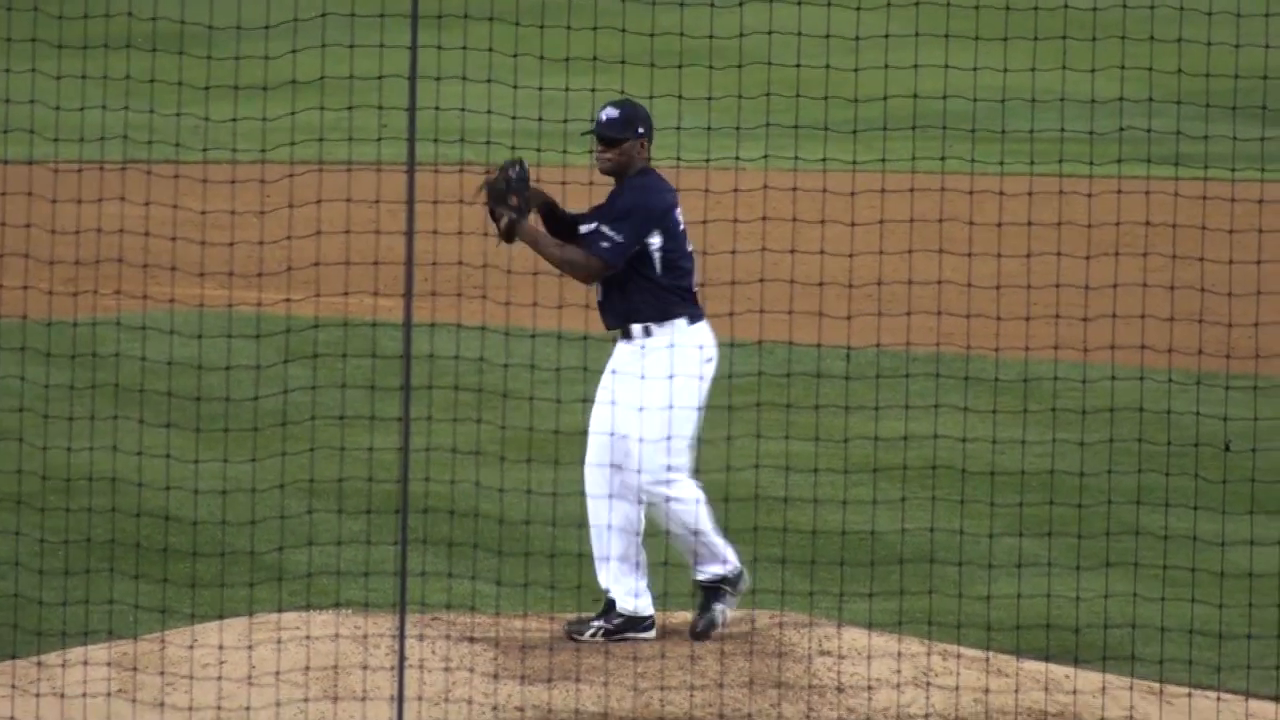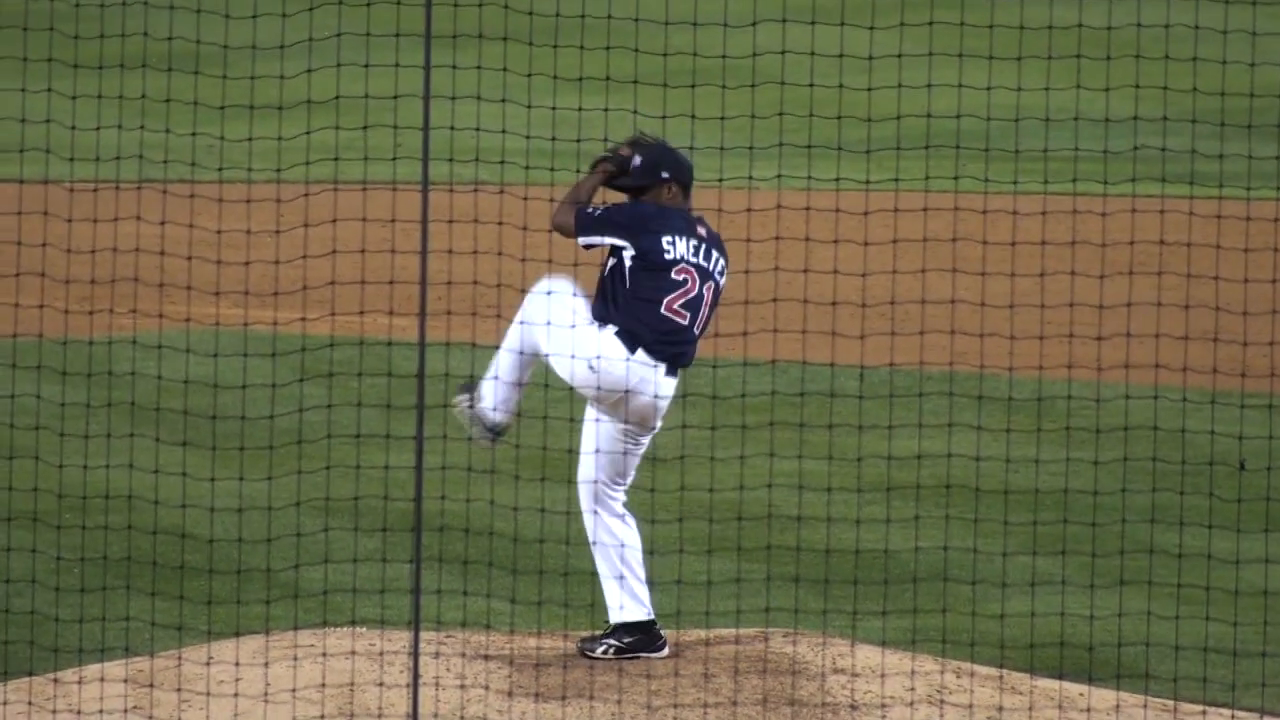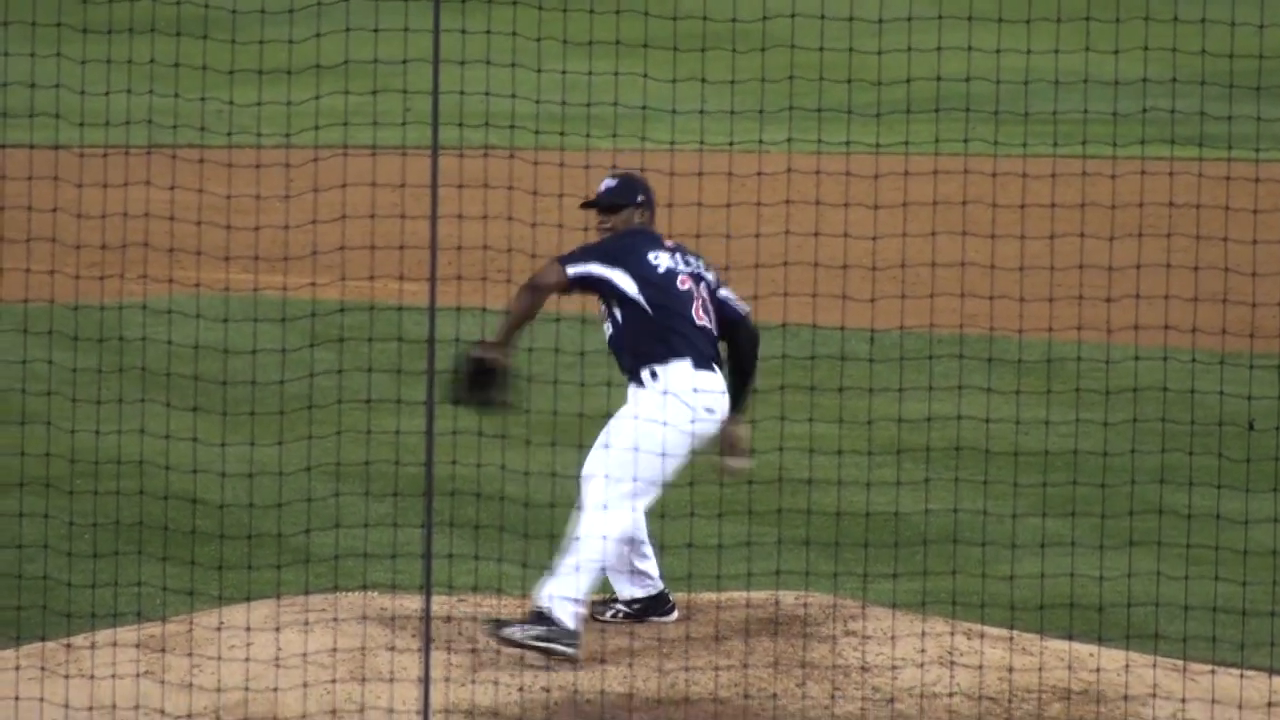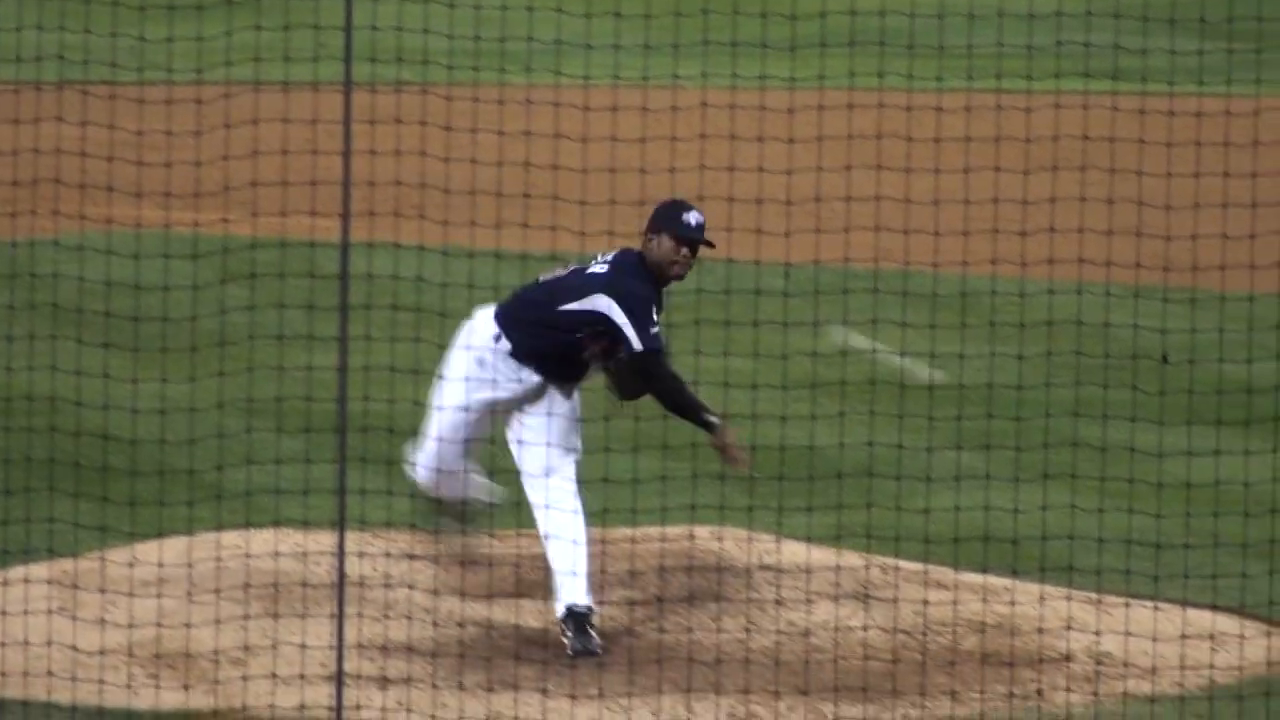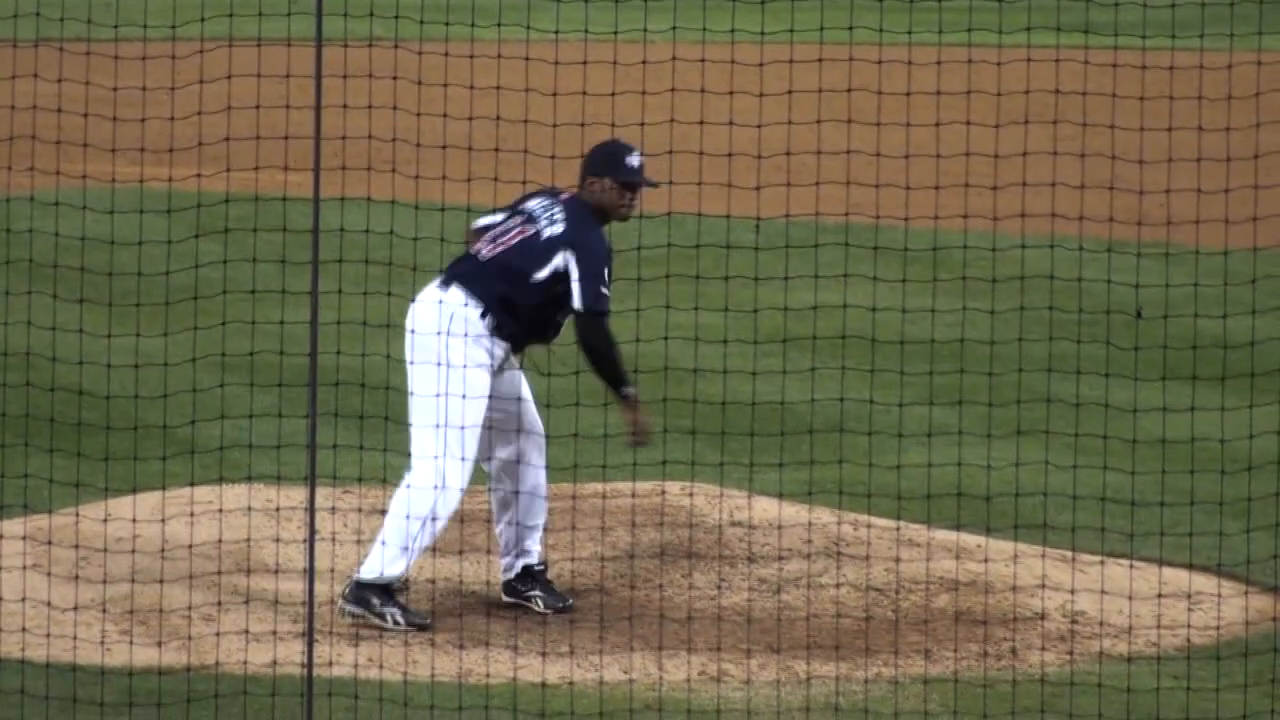
dt=0.5s
person 1, frame 1
left shoulder: (643, 193)
right shoulder: (641, 192)
left elbow: (586, 266)
right elbow: (586, 234)
left wrist: (525, 230)
right wrist: (540, 205)
left hip: (671, 347)
right hip: (641, 348)
left knee: (655, 475)
right knee: (612, 474)
left ankle: (720, 574)
right ankle: (629, 606)
person 1, frame 2
left shoulder: (645, 219)
right shoulder: (714, 247)
left elbow: (565, 220)
left wrist: (597, 174)
left hip: (608, 357)
right hip: (656, 387)
left knee: (548, 294)
right knee: (604, 497)
left ankle: (492, 411)
right ankle: (636, 626)
person 1, frame 3
left shoulder: (619, 250)
right shoulder: (689, 263)
left elbow: (540, 283)
right elbow: (745, 331)
left wrist: (500, 341)
right wrist: (734, 416)
left hip: (676, 394)
right hip: (681, 396)
left knee: (609, 499)
right knee: (599, 481)
left ankle: (554, 620)
right ankle: (646, 593)
person 1, frame 4
left shoulder: (644, 288)
right shoulder: (627, 286)
right elbow: (651, 374)
right wrist: (713, 427)
left hip: (549, 385)
right hip: (488, 354)
left knee: (557, 492)
right knee: (431, 472)
right ankle: (467, 489)
person 1, frame 5
left shoulder: (542, 204)
right shoulder: (587, 243)
left elbow: (477, 233)
right elbow: (592, 333)
right wrist: (628, 398)
left hip: (488, 342)
right hip: (457, 333)
left knee: (522, 450)
right knee: (444, 468)
left ankle: (522, 572)
